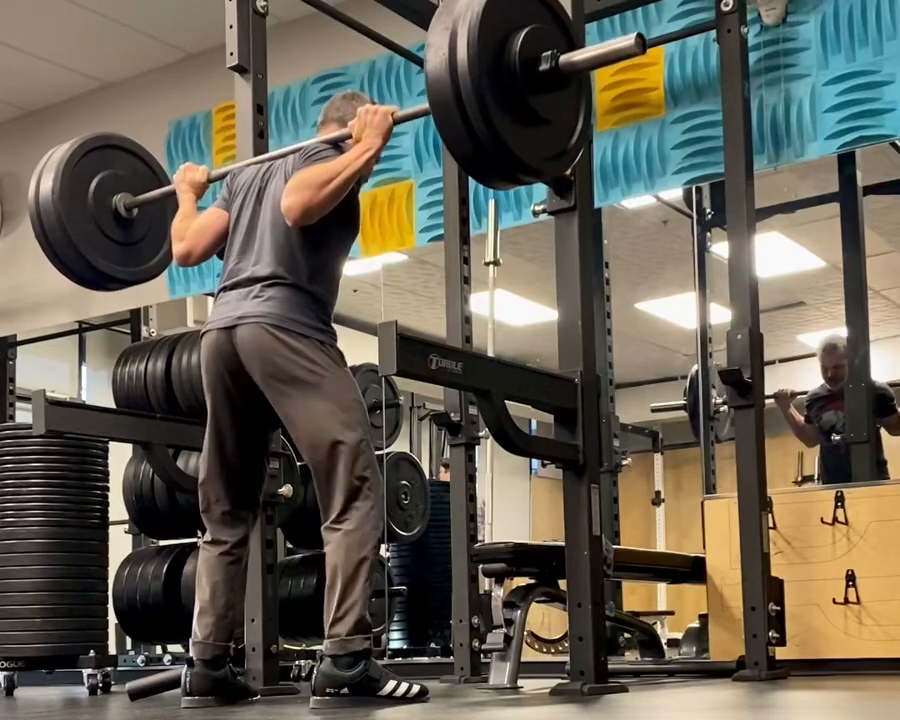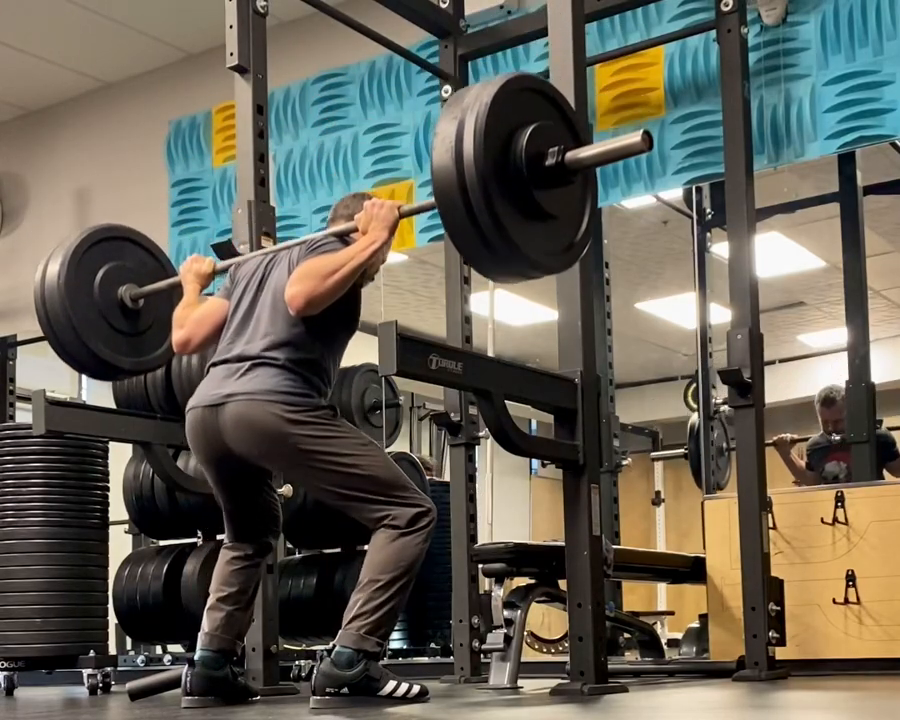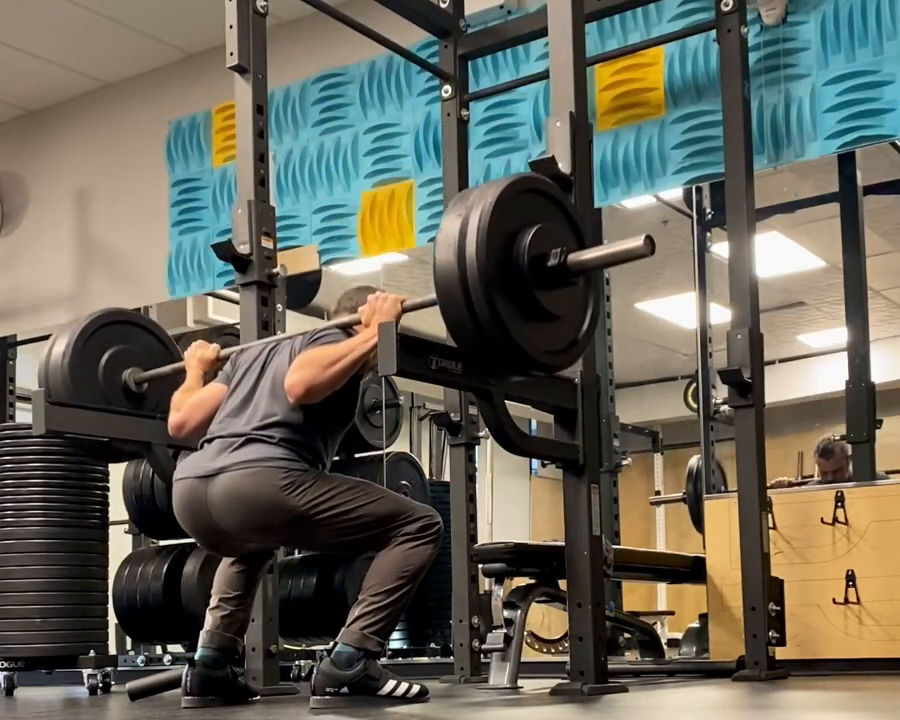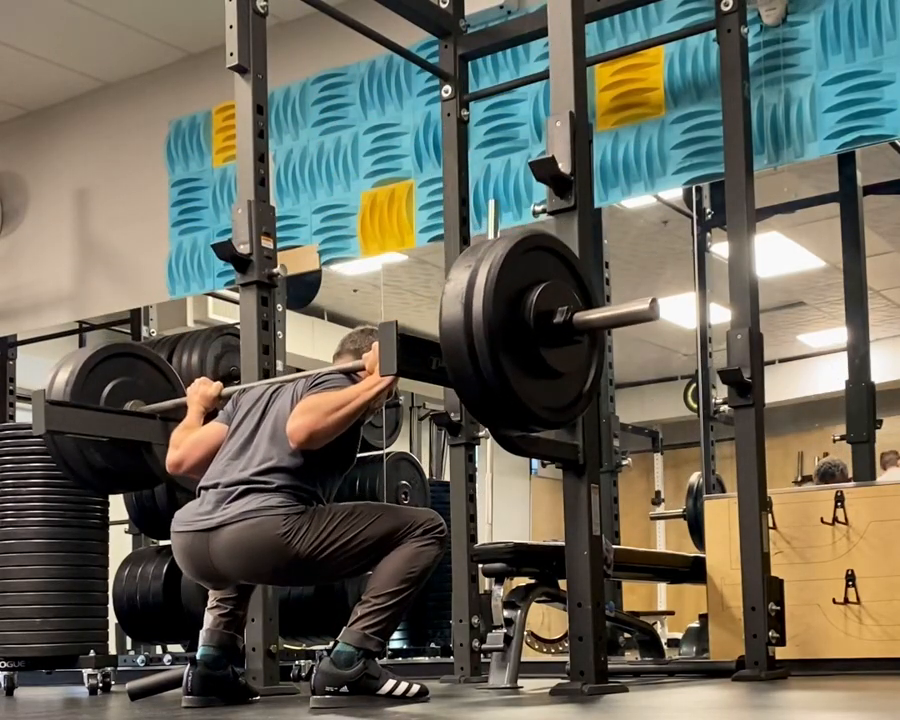
dt=0.7s
person 1, frame 1
left shoulder: (249, 173)
right shoulder: (334, 158)
left elbow: (186, 248)
right elbow: (298, 203)
left wrist: (188, 194)
right wrist: (371, 146)
left hip: (221, 332)
right hip: (281, 328)
left knee: (227, 512)
right knee: (352, 493)
left ankle: (208, 664)
right ankle: (345, 662)
person 1, frame 2
left shoulder: (253, 264)
right shoulder: (337, 249)
left elbow: (185, 337)
right elbow: (301, 295)
left wrist: (193, 284)
right wrist: (376, 237)
left hip: (205, 413)
right hip: (272, 406)
left knee: (250, 535)
right knee: (408, 514)
left ankle: (210, 666)
right ankle: (349, 664)
person 1, frame 3
left shoulder: (255, 351)
right shoulder: (338, 341)
left elbow: (180, 421)
right elbow: (300, 384)
left wrist: (196, 371)
right wrist: (377, 335)
left hip: (189, 492)
right hip: (257, 483)
left knee: (249, 544)
right knee: (418, 526)
left ankle: (211, 667)
right ankle: (348, 667)
person 1, frame 4
left shoulder: (256, 391)
right shoulder: (340, 384)
left elbow: (179, 459)
right elbow: (302, 430)
left wrist: (197, 406)
right wrist: (380, 379)
left hip: (189, 543)
right hip: (259, 532)
right knee: (423, 529)
left ankle: (211, 666)
right ankle: (347, 667)
